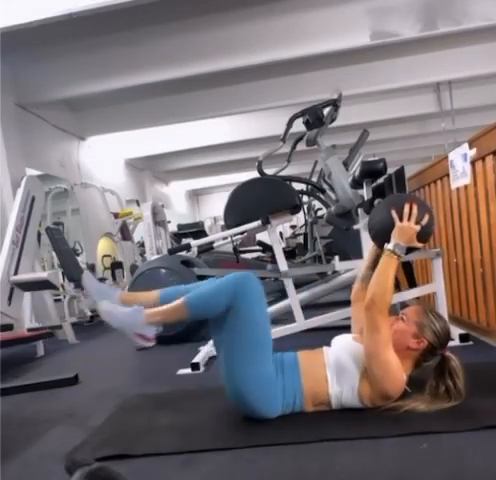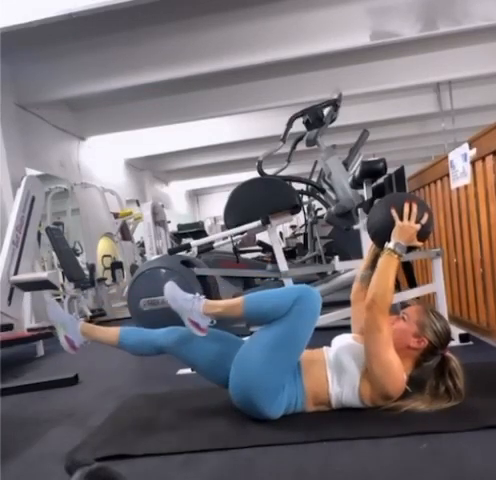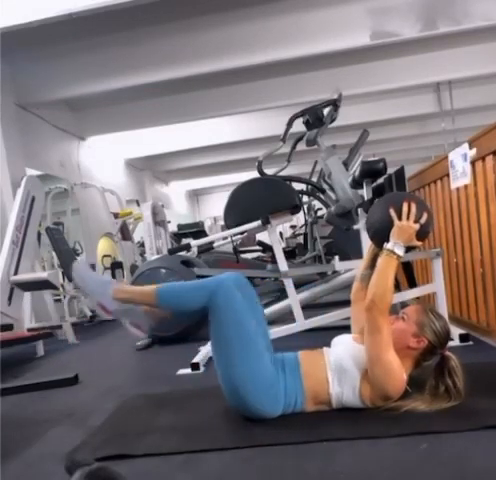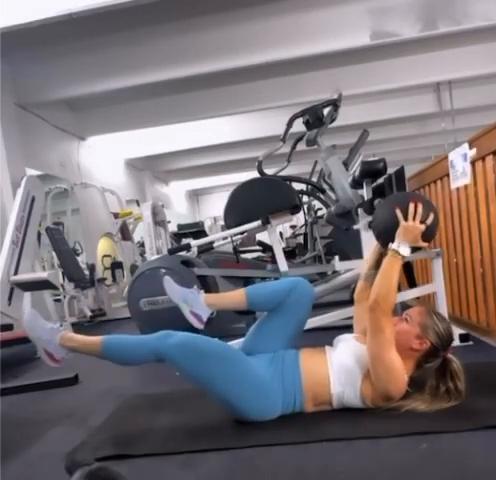
dt=0.5s
person 1, frame 1
left shoulder: (390, 379)
right shoulder: (371, 349)
left elbow: (373, 308)
right elbow: (359, 298)
left wrist: (397, 247)
right wrist: (377, 246)
left hip: (260, 394)
right hip: (267, 377)
left knee: (242, 283)
right knee: (221, 293)
left ankle: (143, 319)
right ankle: (125, 300)
person 1, frame 2
left shoulder: (390, 379)
right shoulder: (371, 349)
left elbow: (373, 310)
right elbow: (360, 298)
left wrist: (397, 246)
right wrist: (377, 247)
left hip: (260, 390)
right hip: (255, 376)
left knee: (307, 296)
right knee: (173, 336)
left ankle: (206, 308)
right ankle: (83, 332)
person 1, frame 3
left shoulder: (390, 378)
right shoulder: (371, 348)
left elbow: (376, 309)
right elbow: (360, 298)
left wrist: (395, 247)
right wrist: (375, 247)
left hip: (261, 392)
right hip: (268, 373)
left knee: (229, 287)
right knee: (232, 285)
left ankle: (119, 293)
right ankle: (142, 310)
person 1, frame 4
left shoulder: (390, 380)
right shoulder: (373, 350)
left elbow: (377, 309)
right elbow: (363, 298)
left wrist: (401, 248)
right wrist: (381, 246)
left hip: (260, 392)
right hip: (264, 364)
left knee: (167, 343)
right knee: (300, 289)
left ankle: (64, 342)
right ankle: (204, 304)
